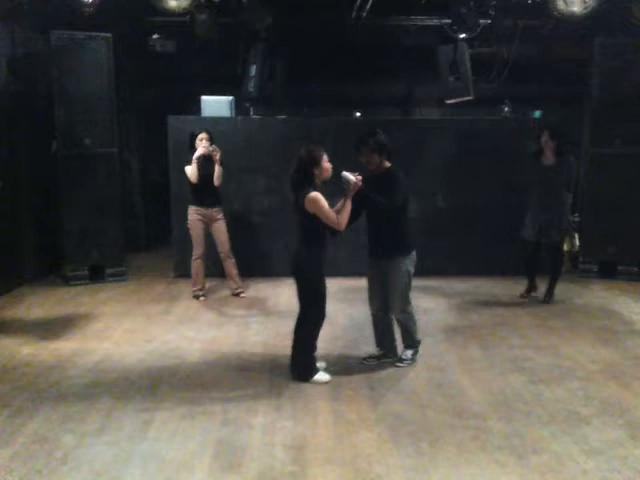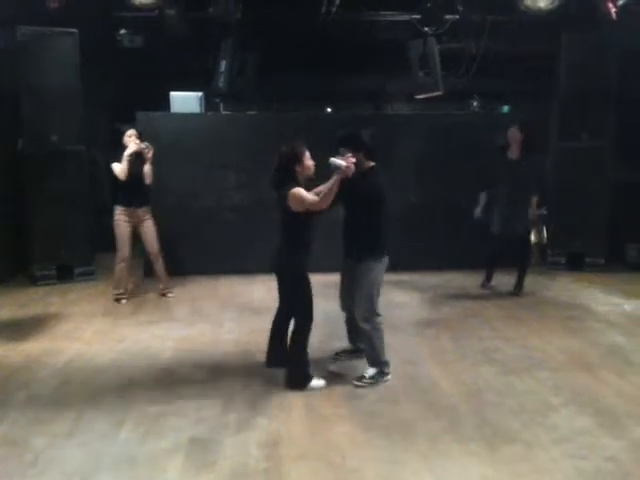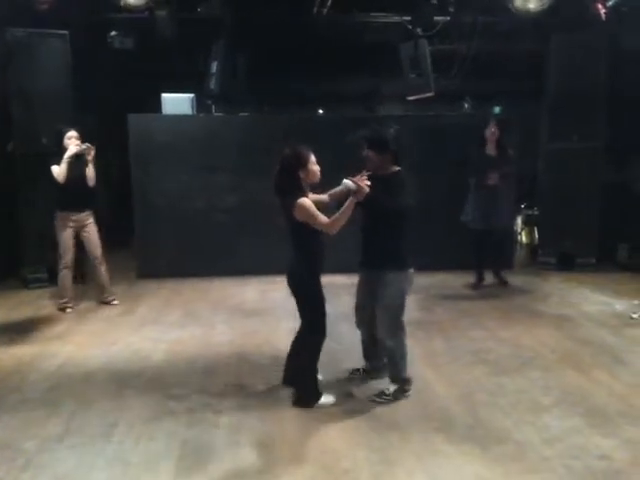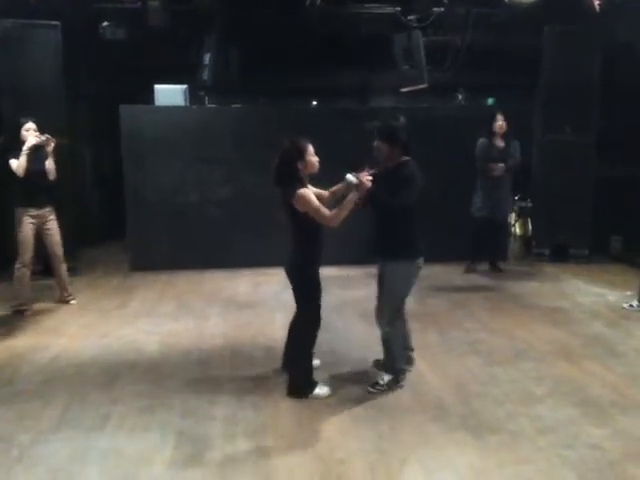
dt=1s
person 1, frame 1
left shoulder: (396, 180)
right shoulder: (369, 180)
left elbow: (390, 209)
right elbow: (356, 211)
left wrist: (362, 191)
left hip: (400, 253)
right hip: (376, 253)
left knee: (400, 306)
right knee: (377, 306)
left ankle: (412, 346)
right ankle: (387, 349)
person 1, frame 2
left shoulder: (373, 179)
right shoulder: (355, 178)
left elbow: (371, 196)
right elbow: (337, 198)
left wrist: (349, 178)
left hip: (372, 256)
right hip: (353, 253)
left knee: (366, 312)
right knee: (350, 306)
left ankle: (380, 367)
right ankle: (358, 346)
person 1, frame 3
left shoulder: (400, 182)
right shoulder: (374, 179)
left elbow: (396, 210)
right elbow: (370, 210)
left wrist: (366, 195)
left hip: (394, 268)
right hip: (371, 264)
left knee: (390, 328)
right knee: (364, 319)
left ankle: (401, 383)
right ankle: (375, 365)
person 1, frame 4
left shoulder: (410, 174)
right shoulder: (385, 172)
left elbow: (398, 208)
right elbow: (380, 204)
left wrist: (370, 191)
right wrist: (364, 190)
left hip: (404, 256)
right hip: (389, 253)
left knee: (388, 314)
right knee: (393, 310)
left ankle: (396, 373)
right ankle: (403, 357)
person 2, frame 1
left shoulder: (306, 192)
right shoulder: (312, 196)
left elbow: (329, 216)
right elbow: (339, 224)
left wrist: (346, 196)
right wrist: (351, 195)
left hip: (306, 259)
right hip: (309, 262)
left knee: (308, 312)
right knee: (315, 314)
left ankle: (302, 361)
right ankle: (304, 370)
person 2, frame 2
left shoulder: (294, 190)
right shoulder: (294, 193)
left elbow: (314, 195)
right elbow: (320, 203)
left wrist: (337, 176)
right wrist: (340, 176)
left hip: (288, 260)
right hip: (292, 263)
left knee: (287, 310)
right knee: (304, 317)
left ankle: (277, 356)
right ankle: (299, 377)
person 2, frame 3
left shoulder: (301, 196)
right shoulder: (300, 203)
left elbow: (327, 198)
right elbow: (330, 226)
left wrist: (350, 185)
right wrist: (354, 198)
left hip: (303, 273)
right hip: (305, 275)
left knee: (310, 326)
right knee: (316, 329)
left ankle: (294, 376)
right ankle: (307, 393)
person 2, frame 4
left shoulder: (303, 188)
right shoulder: (300, 194)
left elbow: (327, 196)
right elbow: (331, 219)
left wrist: (351, 182)
right wrist: (356, 193)
left hip: (302, 263)
right hip: (304, 265)
left knee: (304, 314)
right knee: (311, 320)
left ankle: (293, 360)
right ankle: (302, 384)
person 3, frame 1
left shoulder: (215, 160)
right shoulder: (190, 161)
left elbow: (217, 182)
right elbow: (193, 179)
left wrist: (217, 161)
right wrist: (196, 158)
left hip: (216, 210)
right hip: (196, 211)
left knee: (225, 250)
right knee: (198, 252)
left ankle: (236, 287)
right ankle: (198, 290)
person 3, frame 2
left shoulder: (142, 158)
right shoulder: (117, 159)
left elbow: (148, 181)
right elbow: (122, 176)
left wrist: (148, 160)
right wrist: (126, 155)
left hip: (144, 210)
right hip: (124, 211)
left knee: (154, 250)
right knee: (123, 254)
left ankle: (164, 286)
right ankle: (120, 292)
person 3, frame 3
left shoulder: (83, 160)
right shoulder: (57, 162)
left elbow: (91, 183)
right elbow: (60, 178)
left wrist: (90, 161)
right wrist: (67, 156)
left hip: (87, 215)
right hip: (65, 216)
left knee: (97, 256)
right knee: (66, 260)
left ankle: (106, 295)
right ankle: (65, 301)
person 3, frame 4
left shoulder: (42, 153)
right shoulder: (15, 155)
left elbow: (52, 176)
right elbow: (19, 172)
left wrist: (50, 154)
right wrist: (26, 149)
left hip: (47, 211)
right hip: (26, 212)
left knee: (58, 254)
right knee: (25, 259)
left ankle: (65, 294)
right ankle: (21, 303)
person 4, frame 1
left shoulder: (565, 162)
right shoulder: (535, 161)
left elbow: (569, 189)
right elbow: (531, 186)
left wrist: (565, 210)
left hip: (557, 214)
right hip: (536, 212)
left knee: (555, 252)
right knee: (530, 250)
left ankle: (551, 289)
right ankle: (531, 284)
person 4, frame 2
left shoulder: (529, 160)
right shoulder: (500, 159)
left elbow: (534, 187)
right elbow: (490, 183)
left wrist: (533, 208)
right wrist: (481, 205)
left hip: (522, 209)
right hip: (501, 208)
left knee: (522, 245)
right knee: (496, 243)
left ankle: (519, 282)
right ankle: (488, 275)
person 4, frame 3
left shoulder: (505, 154)
right shoulder: (477, 154)
left elbow: (508, 178)
right elbow: (473, 178)
left wrist: (493, 178)
right wrist: (490, 179)
left hip: (500, 201)
right hip: (480, 201)
left knee: (501, 238)
right knee: (479, 239)
left ankle: (497, 270)
right ankle: (479, 276)
person 4, frame 4
left shoulder: (513, 144)
right shoulder: (483, 143)
left elbow: (515, 164)
right elbow: (481, 166)
left wrist: (496, 167)
right wrist: (501, 167)
left hip: (504, 191)
right hip: (485, 190)
left knee: (500, 227)
right knee: (480, 226)
left ankle: (494, 261)
right ankle: (473, 261)
